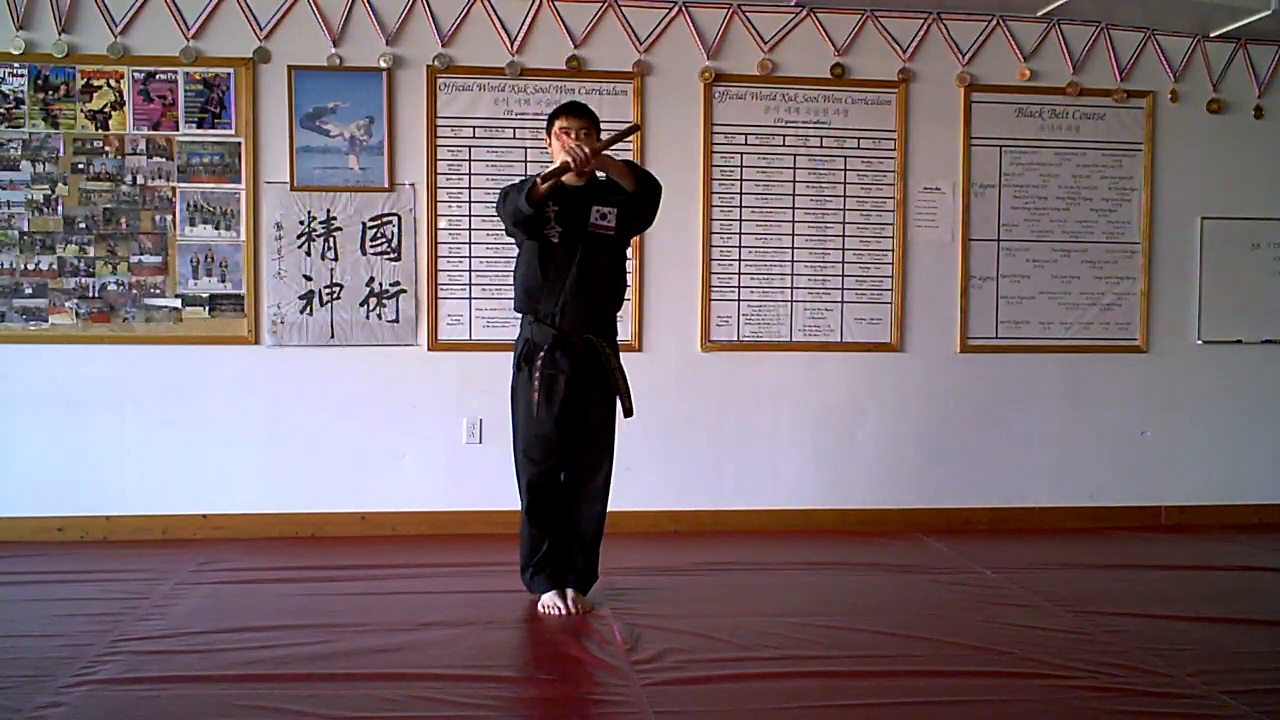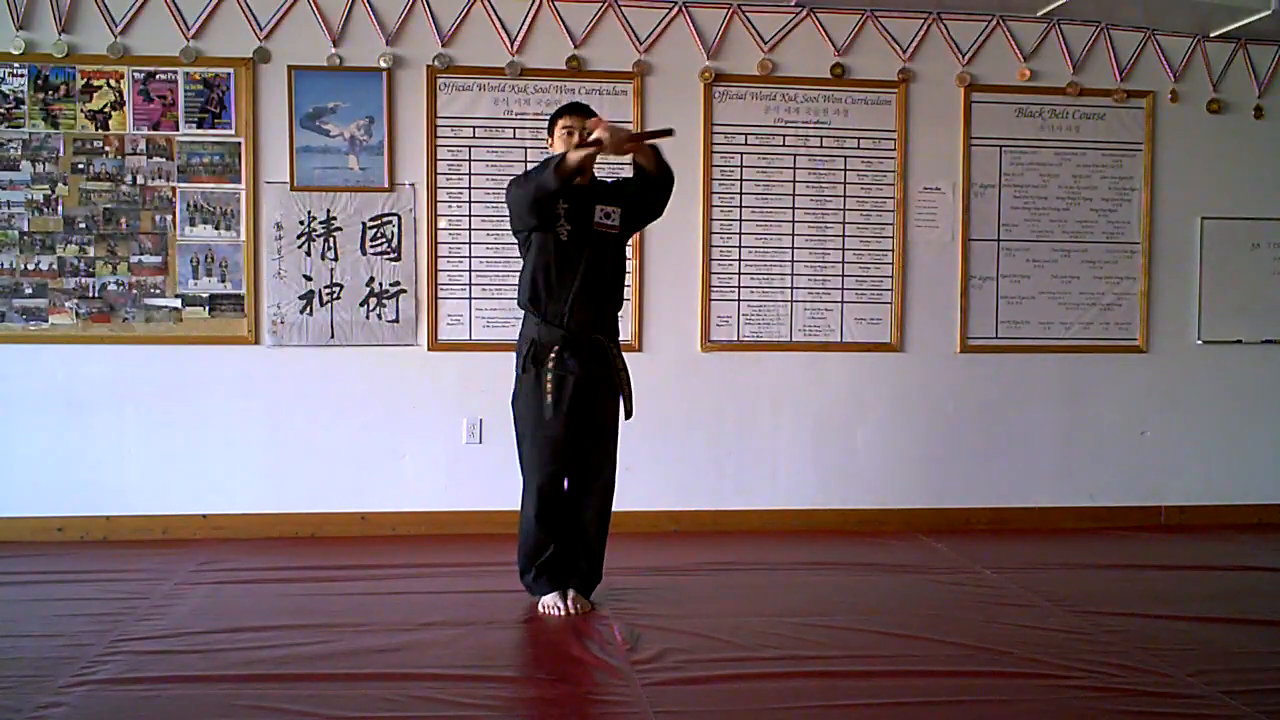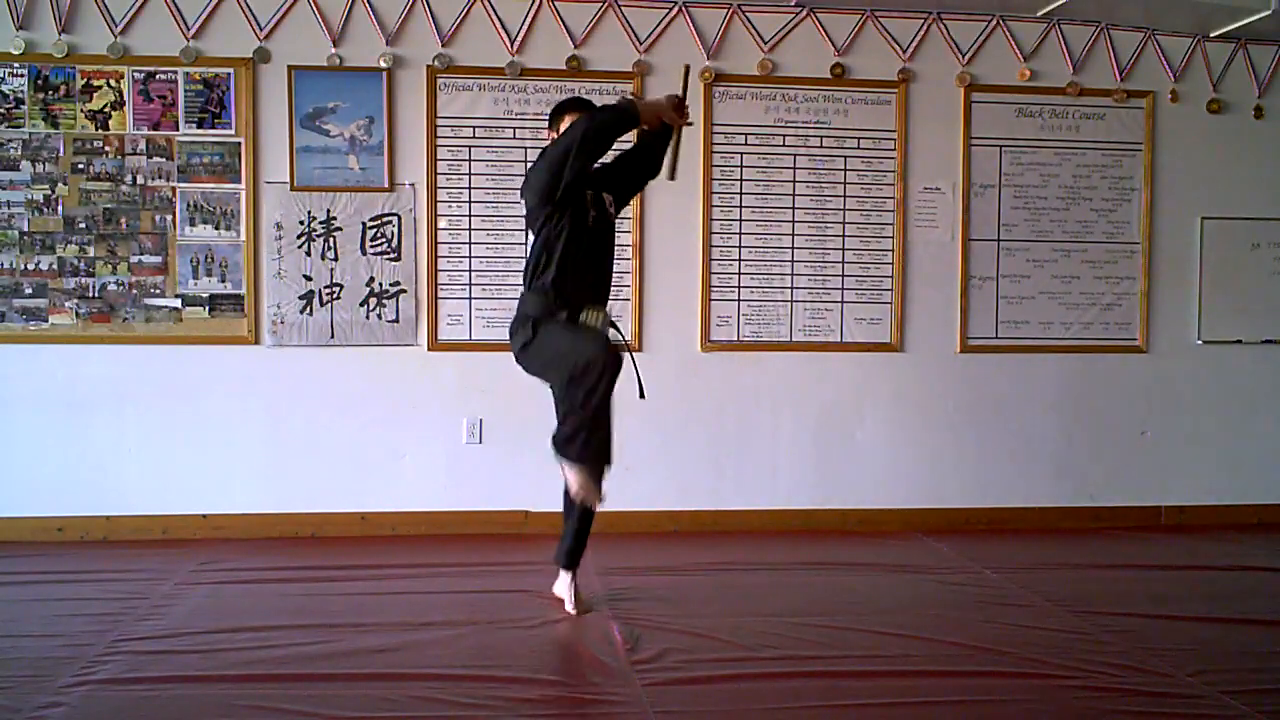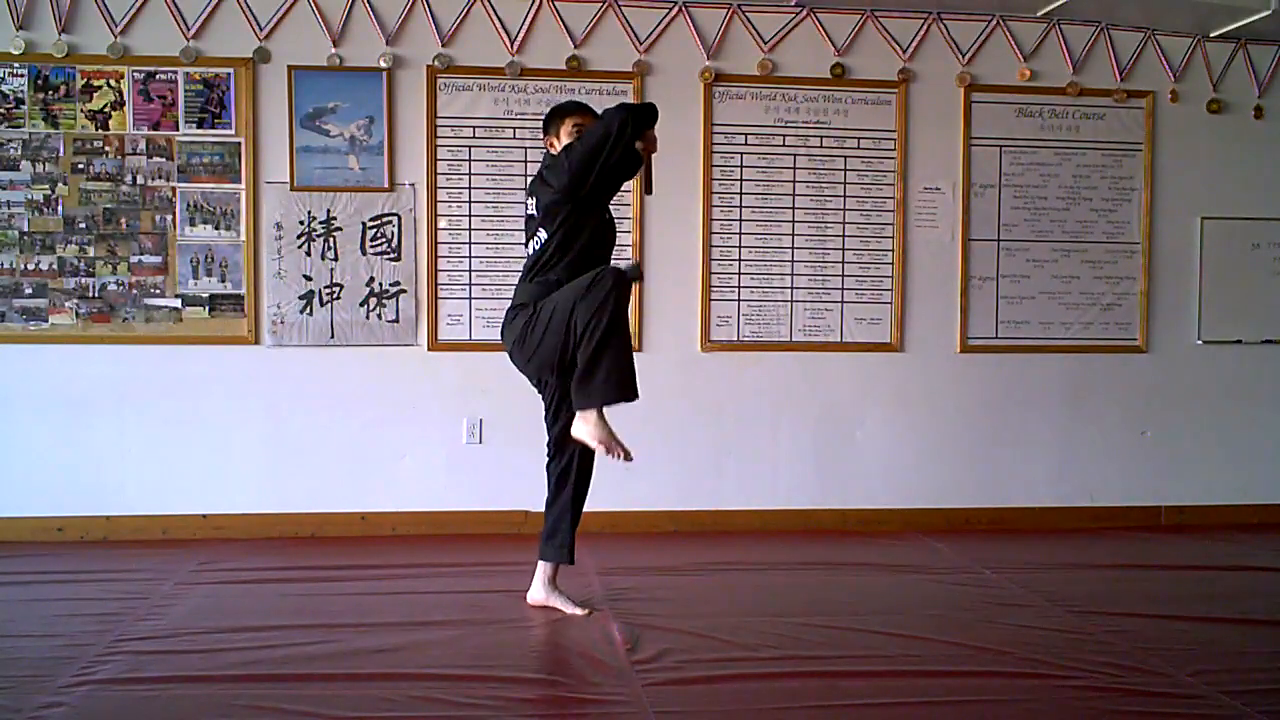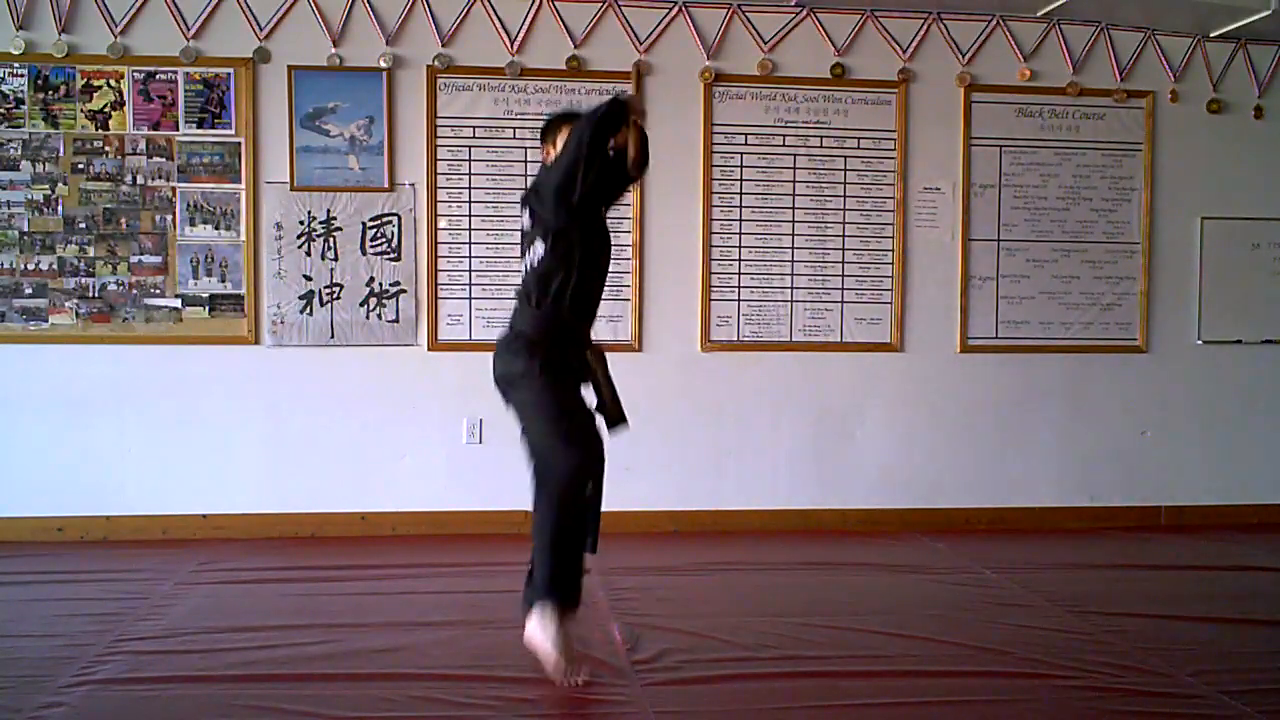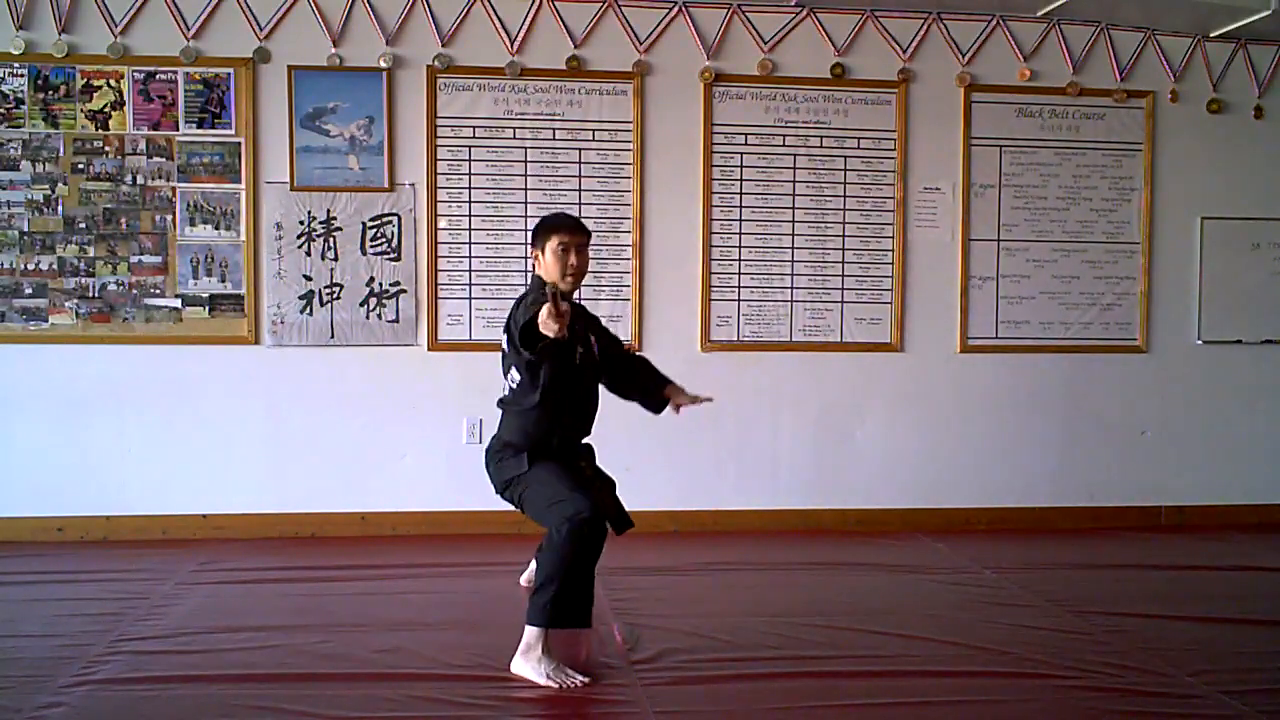
dt=0.3s
person 1, frame 1
left shoulder: (615, 198)
right shoulder: (530, 194)
left elbow: (647, 193)
right elbow: (514, 208)
left wrist: (602, 164)
right wrist: (556, 171)
left hip: (596, 355)
right hip: (541, 353)
left knee: (591, 477)
right knee: (539, 474)
left ankle: (577, 582)
right ankle: (546, 582)
person 1, frame 2
left shoulder: (617, 200)
right shoulder: (529, 195)
left elbow: (657, 188)
right elbow: (535, 188)
left wrist: (635, 147)
right wrist: (578, 152)
left hip: (600, 354)
right hip: (544, 353)
left knee: (594, 479)
right knee: (544, 477)
left ankle: (577, 584)
right ankle: (546, 585)
person 1, frame 3
left shoulder: (604, 182)
right shoulder: (547, 176)
left elbow: (644, 157)
right elbow: (585, 137)
left wrist: (661, 124)
right wrist: (647, 109)
left hip: (581, 329)
right hip: (542, 327)
left knee: (587, 454)
right knee: (597, 354)
left ankle: (568, 572)
right ankle: (575, 456)
person 1, frame 4
left shoulder: (589, 184)
right shoulder: (559, 174)
left elbow: (619, 155)
right elbow: (621, 123)
left wrist: (638, 150)
right wrist: (642, 124)
left hip: (560, 330)
right hip: (534, 322)
left knee: (567, 458)
right knee: (607, 288)
left ankle: (546, 581)
right ankle: (588, 417)
person 1, frame 5
left shoulder: (584, 198)
right shoulder: (551, 190)
left elbow: (623, 166)
right elbow: (587, 139)
left wrist: (632, 139)
right wrist: (625, 109)
left hip: (559, 357)
right hip: (530, 358)
left knee: (580, 458)
right knee: (565, 465)
right ankle: (544, 614)
person 1, frame 6
left shoulder: (580, 319)
right shoulder: (531, 311)
left elbow: (621, 365)
right elbow: (531, 333)
left wrist: (668, 393)
right wrist: (545, 330)
left hip: (561, 452)
right hip: (520, 457)
left knee: (598, 502)
right knee: (581, 518)
left ankle: (541, 570)
right ankle: (532, 651)
